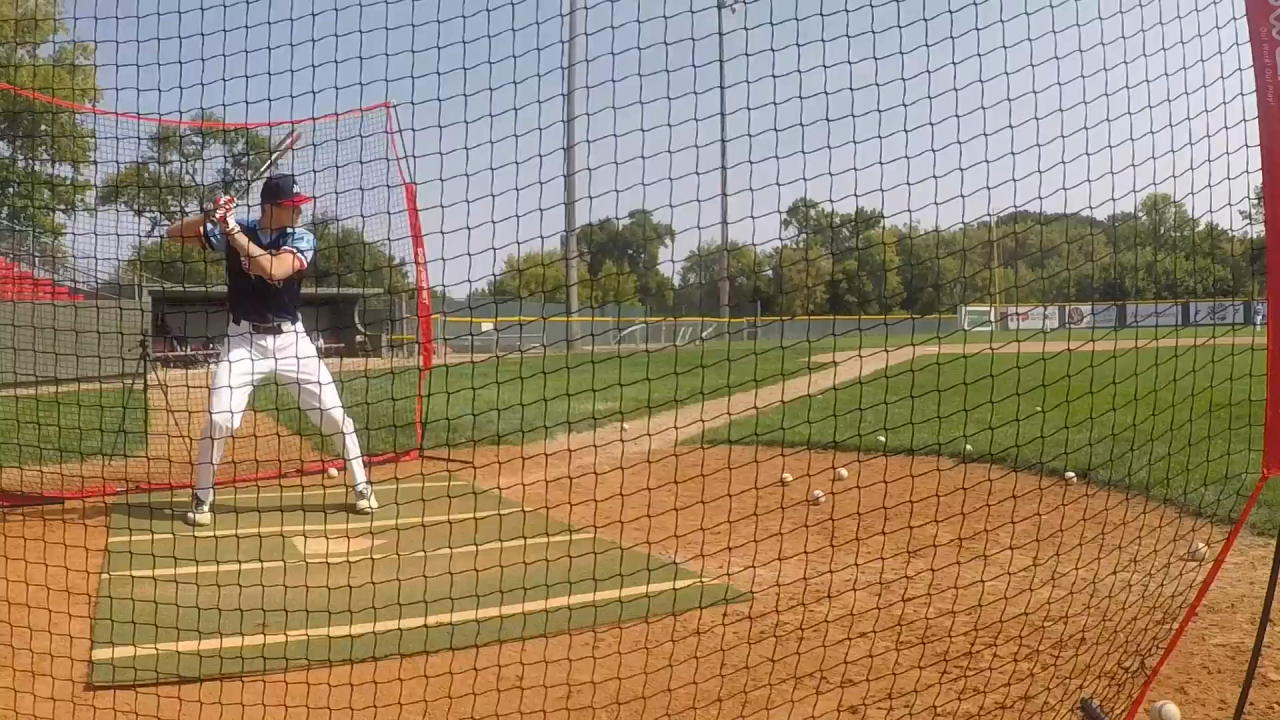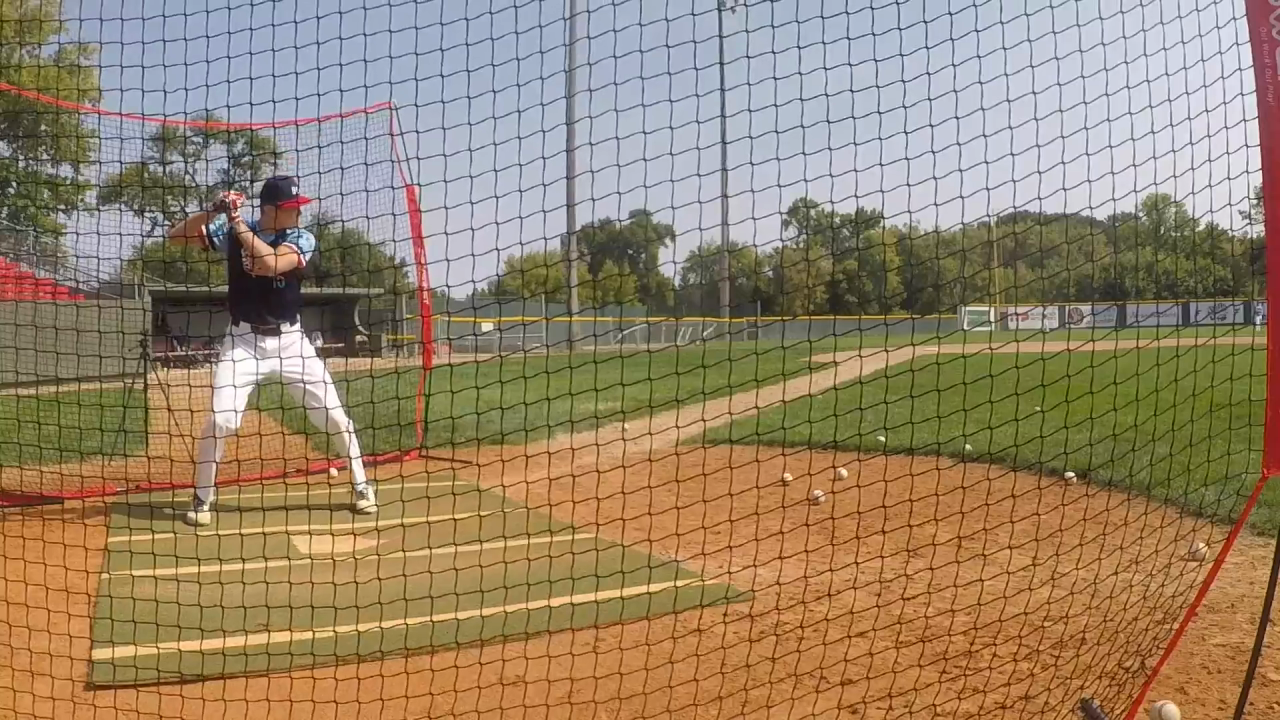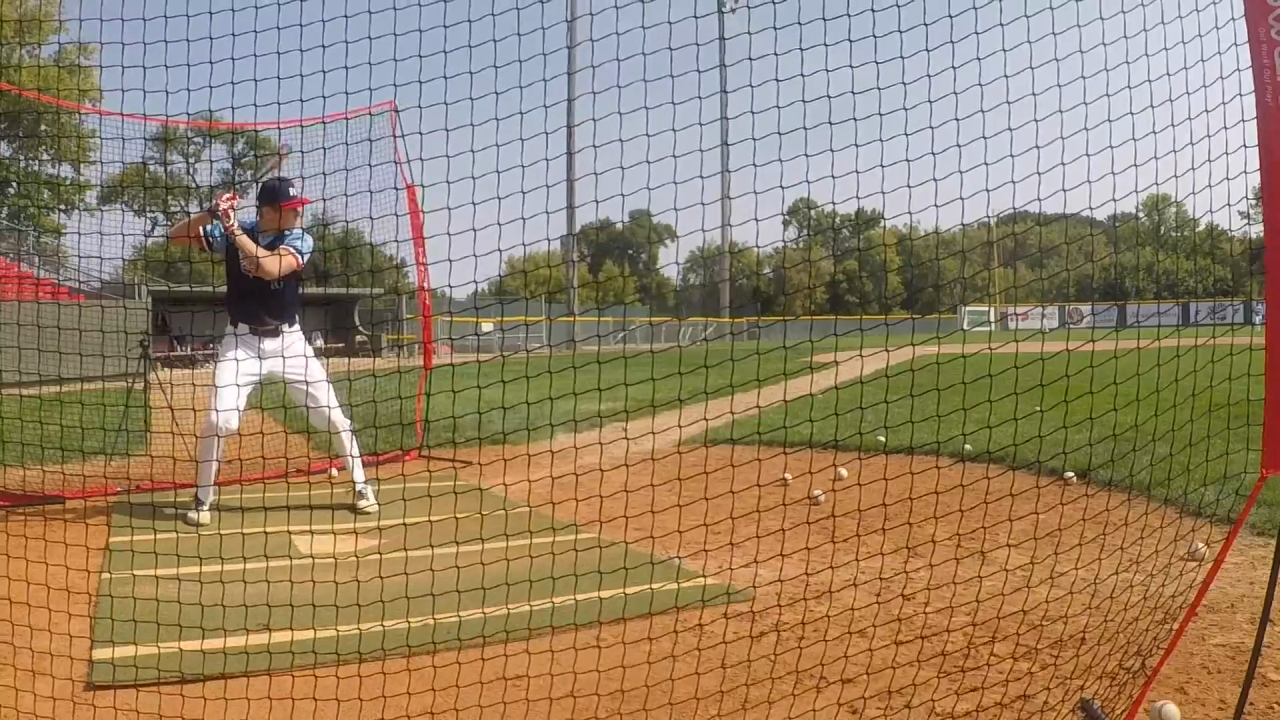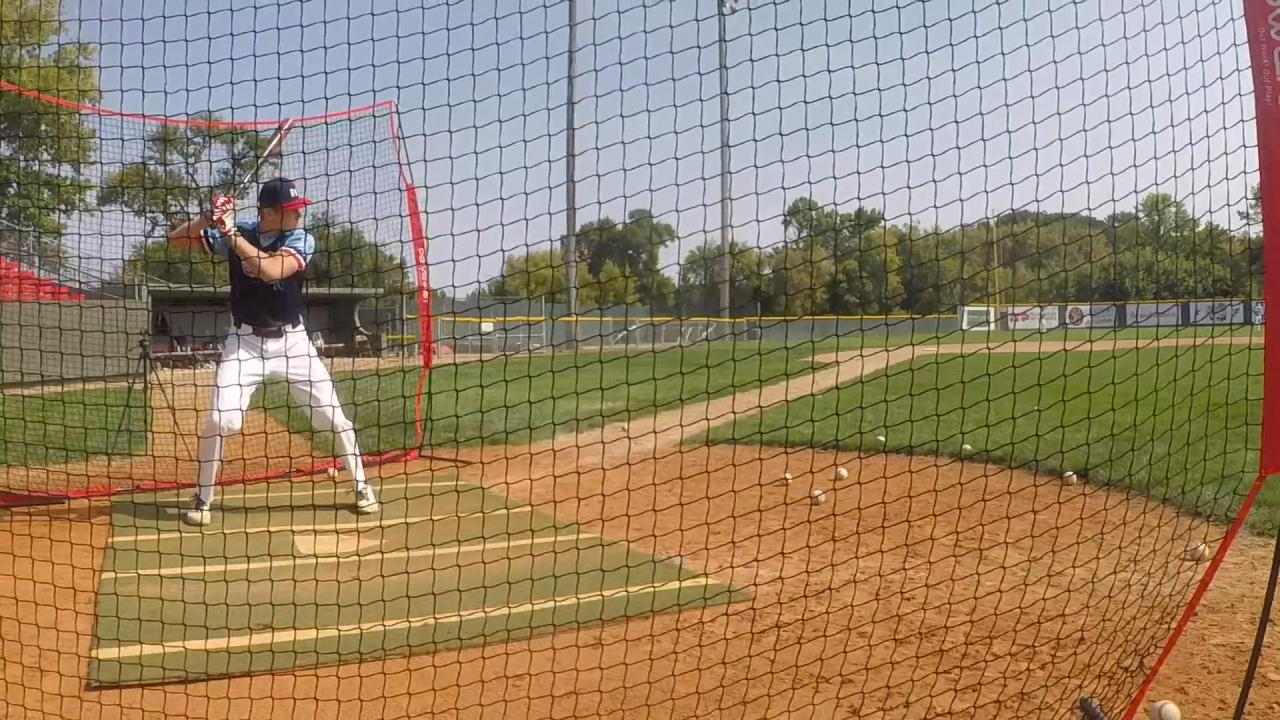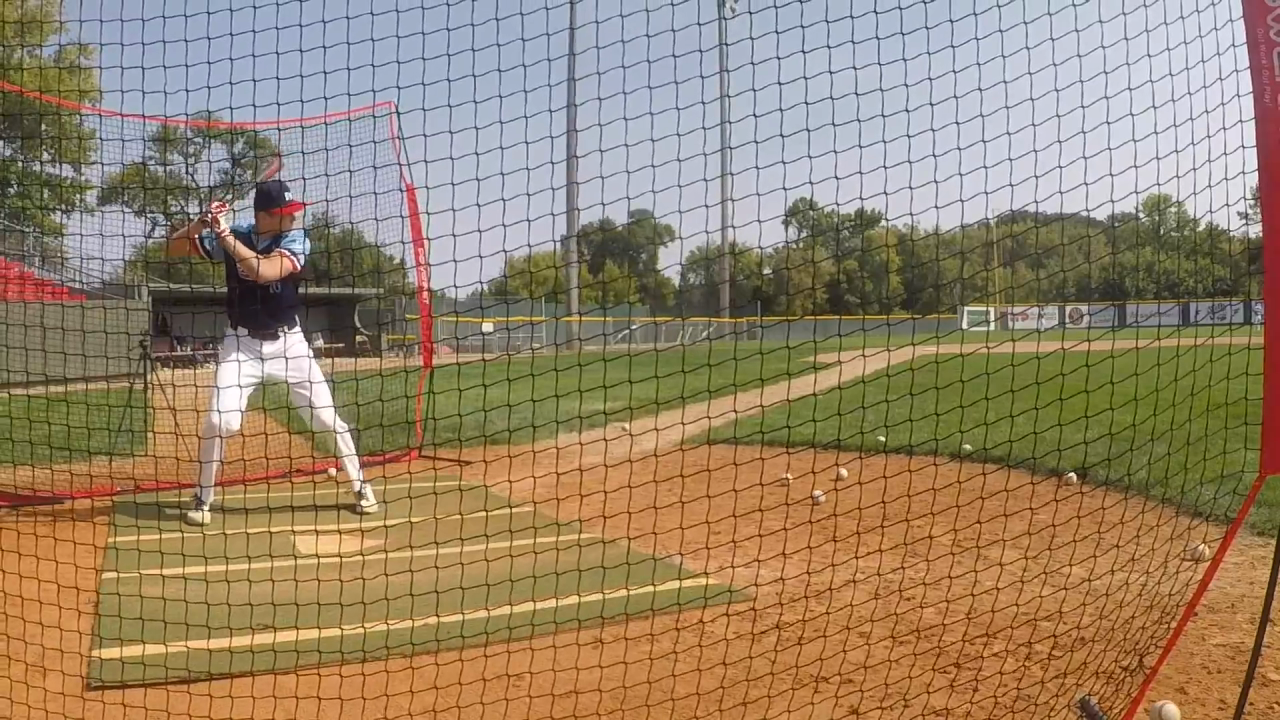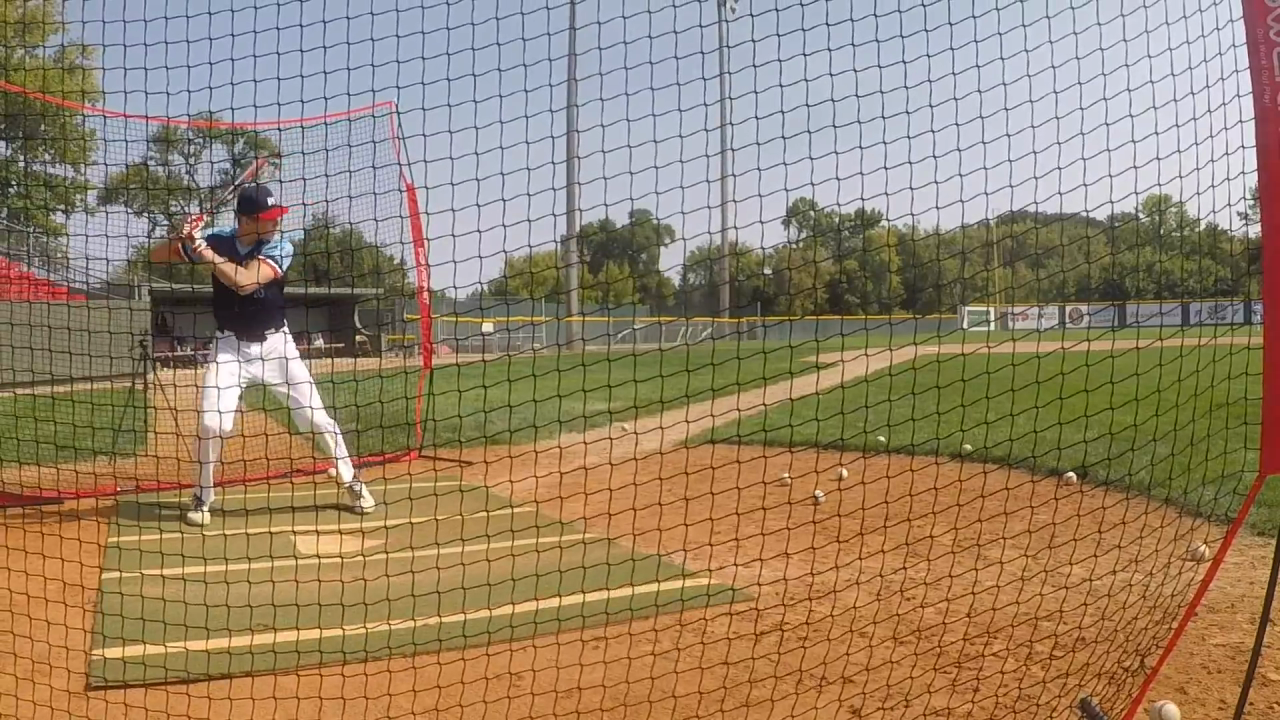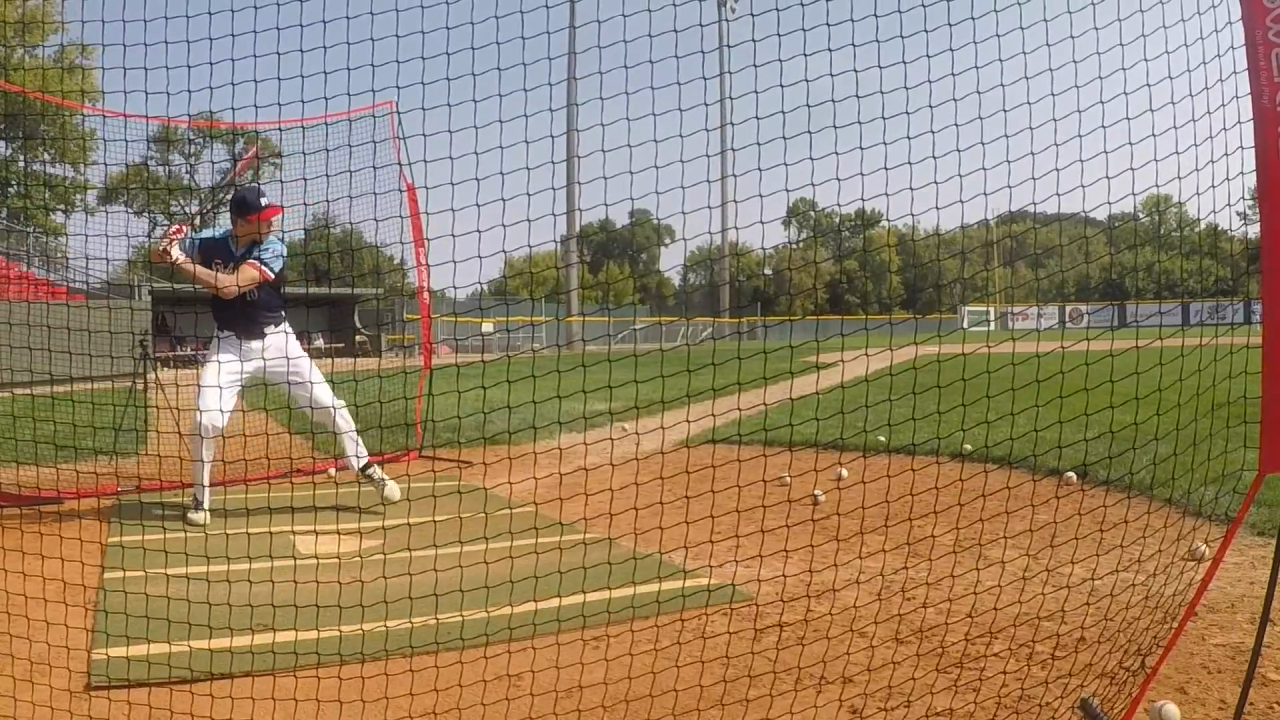
dt=0.2s
person 1, frame 1
left shoulder: (302, 239)
right shoulder: (235, 230)
left elbow: (274, 271)
right elbow: (174, 234)
left wrist: (232, 231)
right wrist: (210, 215)
left hip: (290, 337)
right hip: (243, 339)
left knee: (333, 413)
right knee: (220, 420)
left ankle: (361, 486)
right ankle: (202, 499)
person 1, frame 2
left shoulder: (302, 239)
right shoulder: (232, 232)
left elbow: (272, 263)
right elbow: (176, 235)
left wrist: (238, 225)
right wrist: (214, 211)
left hip: (290, 338)
right hip: (243, 340)
left knee: (333, 413)
right knee: (220, 420)
left ankle: (362, 486)
right ankle: (202, 499)
person 1, frame 3
left shoulder: (300, 240)
right shoulder: (232, 231)
left elbow: (270, 268)
right elbow: (174, 237)
left wrist: (234, 231)
right wrist: (210, 214)
left hip: (289, 339)
right hip: (242, 341)
left knee: (331, 414)
right knee: (219, 420)
left ankle: (361, 486)
right ankle: (202, 499)
person 1, frame 4
left shoulder: (302, 240)
right shoulder: (239, 233)
left elbow: (270, 270)
right elbow: (176, 240)
left wrist: (230, 234)
right wrist: (208, 218)
left hip: (292, 340)
right hip: (245, 341)
left knee: (331, 415)
right knee: (221, 420)
left ankle: (362, 486)
right ankle: (203, 498)
person 1, frame 5
left shoulder: (297, 241)
right shoulder: (235, 235)
left elbow: (264, 272)
right elbow: (173, 248)
left wrist: (223, 235)
right wrist: (202, 224)
left hip: (287, 341)
right hip: (241, 343)
left knee: (326, 418)
right knee: (219, 421)
left ankle: (359, 486)
right ankle: (203, 498)
person 1, frame 6
left shoulder: (280, 246)
right shoulder: (217, 240)
left elbow: (244, 282)
right elbow: (157, 256)
left wrist: (201, 250)
right wrist: (181, 236)
left hip: (275, 342)
right hip: (230, 346)
left knee: (316, 417)
right knee: (212, 423)
left ankle: (351, 483)
right ankle: (202, 499)
person 1, frame 7
left shoulder: (273, 249)
right shoulder: (209, 243)
left elbow: (229, 287)
right elbow: (158, 256)
left wrist: (181, 261)
right wrist: (170, 244)
left hip: (276, 338)
right hip: (230, 344)
left knee: (327, 404)
right knee: (208, 421)
left ankle: (367, 468)
right ankle: (199, 500)
